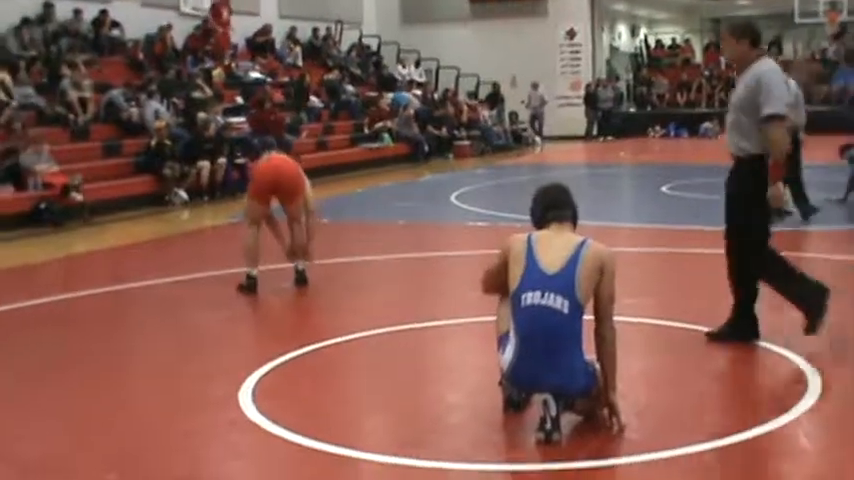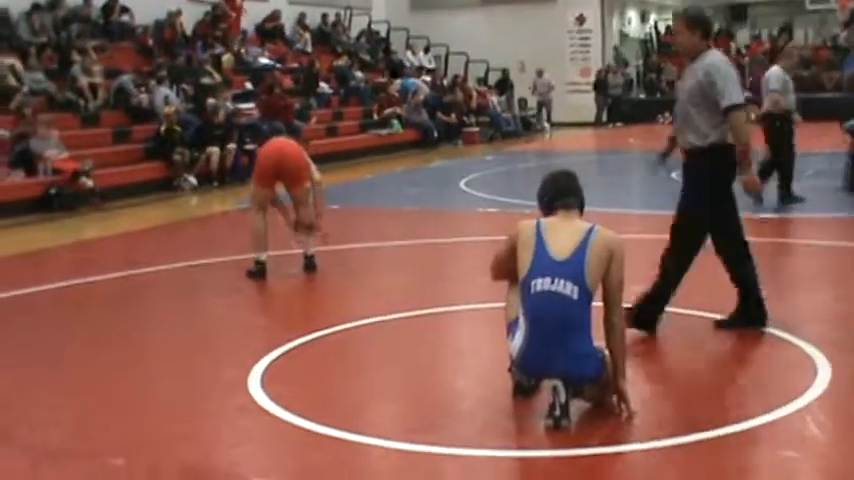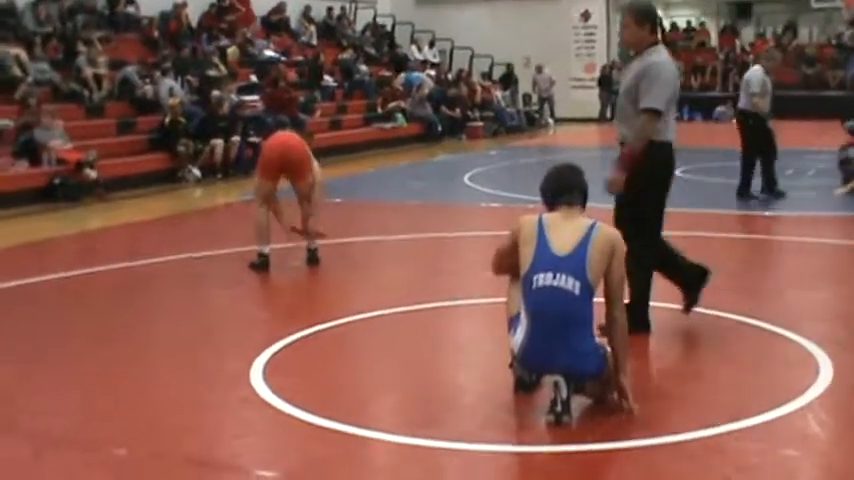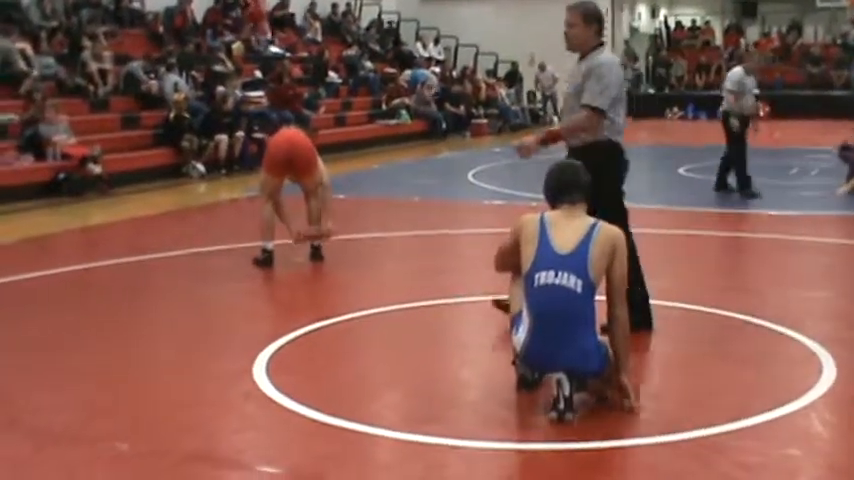
dt=0.3s
person 1, frame 1
left shoulder: (765, 75)
right shoulder: (749, 75)
left elbow: (778, 129)
left wrist: (775, 180)
left hip: (760, 172)
right hip: (746, 169)
left knee: (751, 250)
right knee: (739, 248)
left ankle: (810, 295)
right ankle: (742, 321)
person 1, frame 2
left shoulder: (716, 67)
right shoulder: (696, 66)
left elbow: (737, 117)
left wrist: (746, 167)
right wrist: (675, 139)
left hip: (708, 162)
right hip: (701, 162)
left knee: (683, 238)
right knee: (728, 238)
left ankle: (649, 312)
right ankle: (750, 307)
person 1, frame 3
left shoulder: (657, 65)
right shoulder: (642, 61)
left elbow: (649, 122)
left wrist: (623, 165)
left hip: (650, 160)
right hip: (638, 157)
left knee: (636, 236)
right knee: (639, 233)
left ankle: (636, 315)
right ankle: (689, 276)
person 1, frame 4
left shoulder: (605, 65)
right shoulder: (586, 63)
left elbow: (588, 118)
left wrist: (540, 140)
left hip: (602, 158)
right hip: (581, 158)
left ankle: (638, 315)
person 2, frame 1
left shoulder: (515, 245)
right shoulder: (599, 255)
left elbow: (488, 286)
right elbow: (605, 329)
right wrist: (610, 391)
left hip: (519, 370)
right hip: (569, 378)
right knee: (598, 391)
left ankle: (513, 388)
right ankle: (562, 401)
person 2, frame 2
left shoulder: (524, 231)
right shoulder: (608, 242)
left elbow: (497, 273)
right elbow: (614, 316)
right wrist: (620, 378)
left hip: (528, 357)
right hip: (578, 364)
right knee: (607, 378)
left ankle: (523, 375)
right ankle: (571, 388)
person 2, frame 3
left shoulder: (526, 226)
right shoulder: (609, 238)
left elbow: (499, 267)
right elbow: (616, 313)
right wrist: (621, 373)
left hip: (530, 352)
right hip: (580, 360)
right knee: (609, 372)
left ankle: (524, 371)
right ankle: (572, 383)
person 2, frame 4
left shoulder: (528, 225)
right shoulder: (611, 237)
left elbow: (500, 264)
right elbow: (618, 311)
right wrist: (622, 373)
left hip: (532, 351)
right hip: (582, 359)
right knee: (610, 368)
right ankle: (575, 380)
person 3, frame 1
left shoulder: (791, 84)
right shoulder: (790, 85)
right elbow: (788, 113)
left wrist: (798, 130)
right wrist: (798, 131)
left hip: (790, 134)
right hip: (790, 134)
left knee: (790, 171)
right knee: (793, 171)
person 3, frame 2
left shoulder: (782, 73)
right shoulder: (776, 73)
right elbow: (776, 98)
left wrist: (791, 114)
right wrist: (792, 114)
left hip: (781, 119)
right hip: (775, 119)
left knee: (786, 156)
right knee: (778, 156)
left ankle: (785, 194)
person 3, frame 3
left shoulder: (762, 73)
right shoulder: (757, 74)
right elbow: (756, 100)
left wrist: (766, 118)
right wrist: (768, 118)
left hip: (757, 117)
right hip: (749, 117)
left knee: (769, 151)
right knee: (750, 154)
left ankle: (770, 187)
right ankle: (743, 191)
person 3, frame 4
left shoulder: (750, 76)
right shoulder: (736, 74)
left elbow: (751, 99)
right elbow: (729, 97)
left wrist: (754, 118)
right wrist: (733, 118)
left hip: (743, 117)
right hip: (733, 117)
left knee: (734, 151)
right knee: (738, 152)
left ankle: (721, 183)
right ankle: (744, 187)
person 4, frame 1
left shoulder: (262, 163)
right shoulder: (296, 169)
left elbow: (267, 216)
right elbow: (310, 210)
left hip: (264, 173)
right hip: (290, 174)
left knee: (253, 225)
right knee: (296, 222)
left ankle: (251, 279)
right ankle: (300, 272)
person 4, frame 2
left shoulder: (266, 148)
right shoulder: (300, 152)
left elbow: (272, 198)
right elbow: (317, 182)
left wrist: (290, 219)
right wrist: (317, 217)
left hip: (267, 156)
right hip: (294, 156)
left knee: (259, 210)
right knee: (303, 206)
person 4, frame 3
right shoulder: (303, 146)
left elbow: (271, 198)
right elbow: (317, 180)
left wrist: (284, 224)
left hip: (272, 148)
right hip: (297, 149)
left knee: (263, 204)
right knee: (307, 200)
left ankle: (263, 257)
right ankle: (312, 253)
person 4, frame 4
right shoulder: (313, 155)
left elbow: (275, 200)
right elbow: (325, 184)
left wrist: (291, 231)
left hip: (277, 145)
right hip: (303, 145)
left knee: (268, 200)
right knee: (313, 196)
left ankle: (267, 253)
right ankle: (316, 249)
